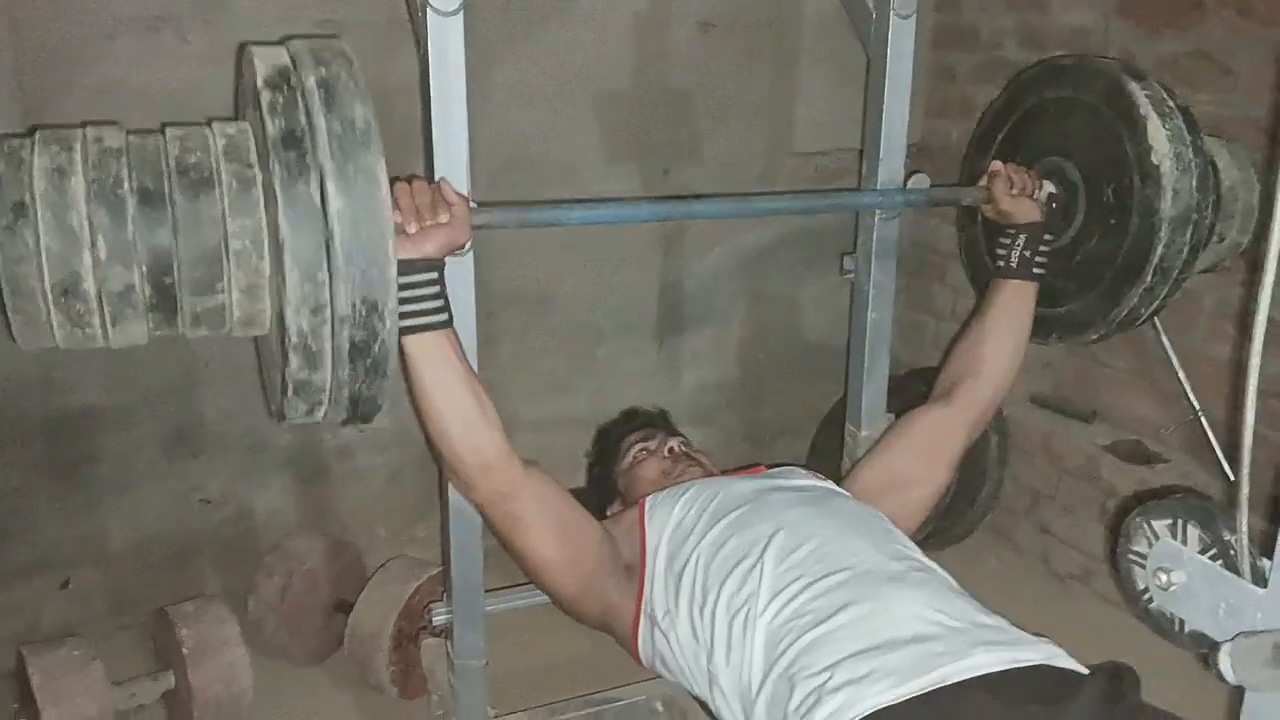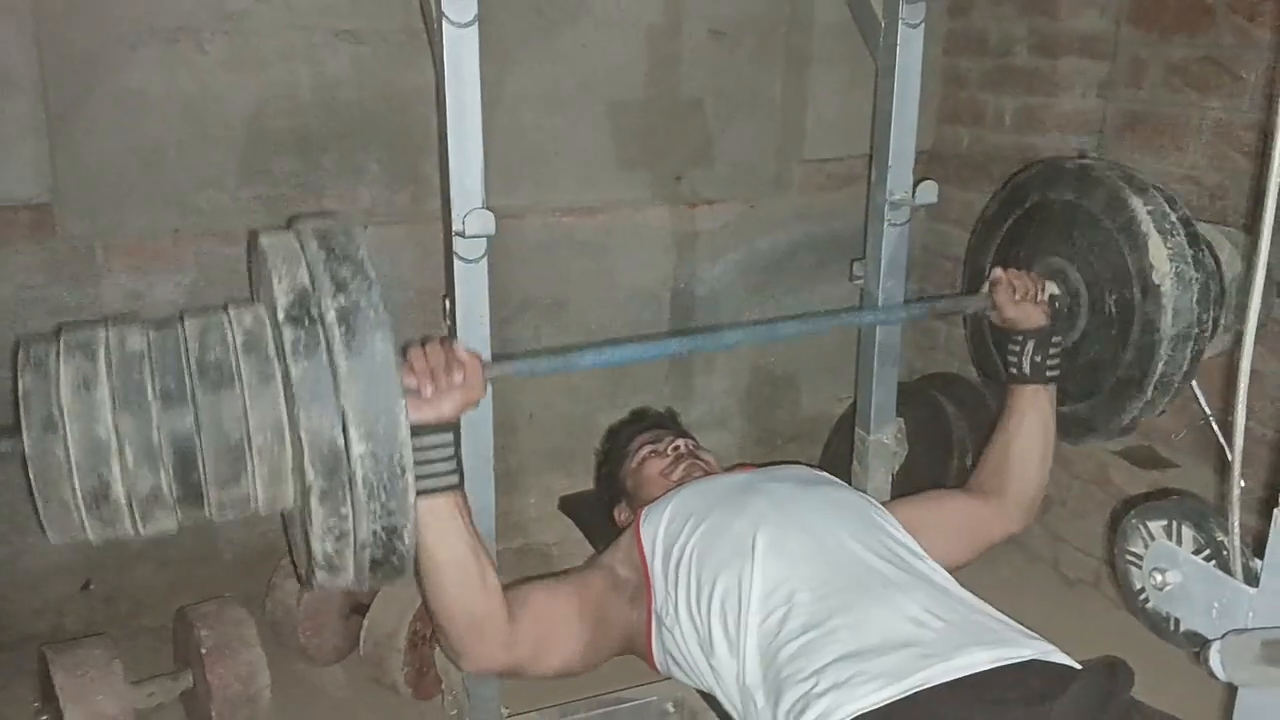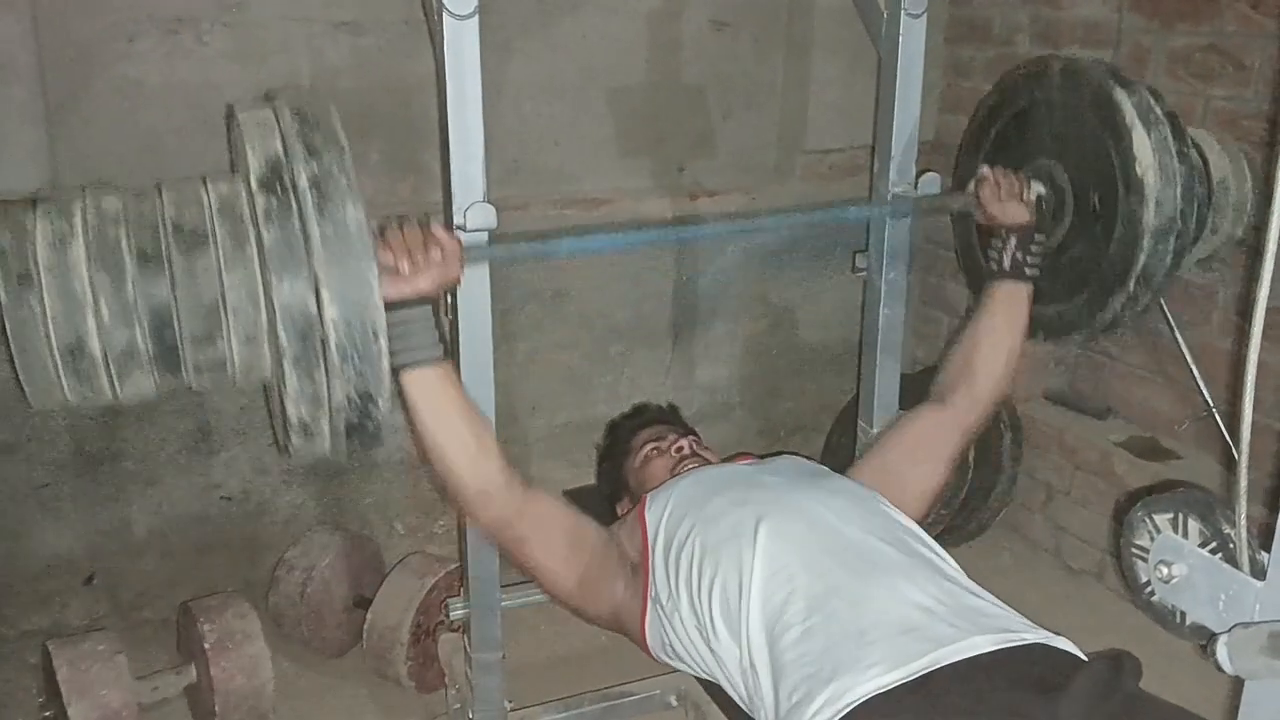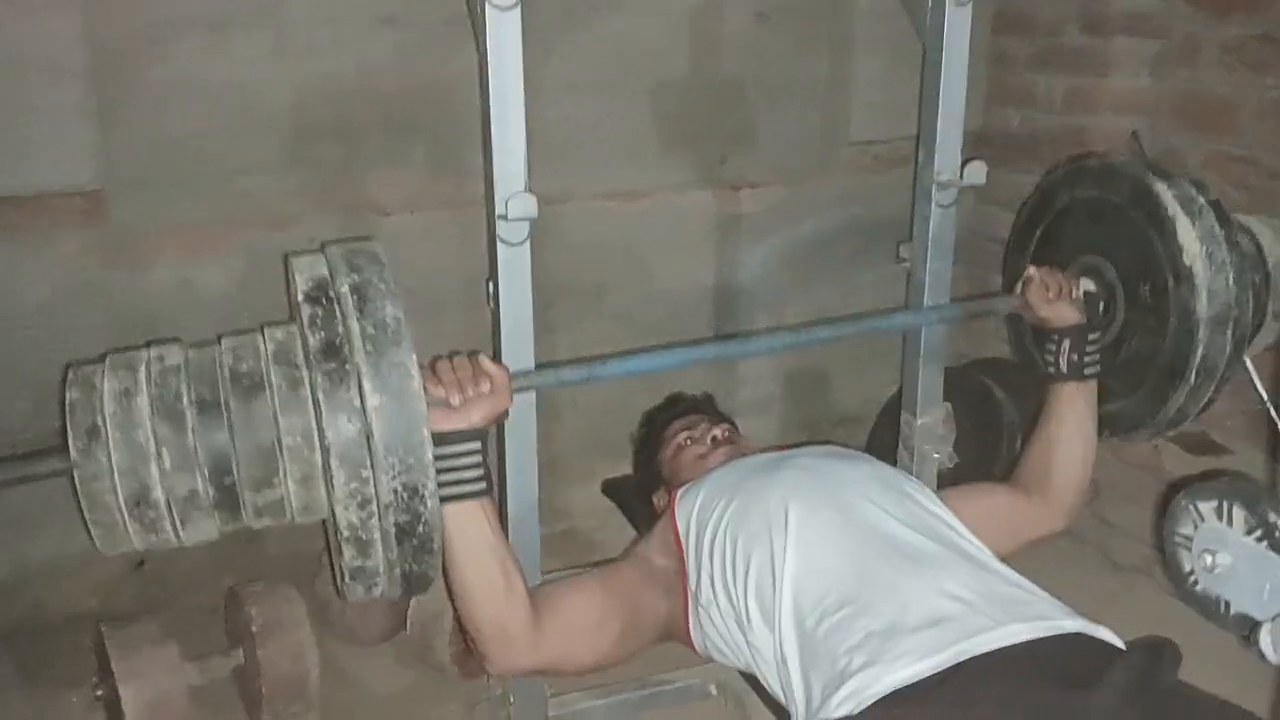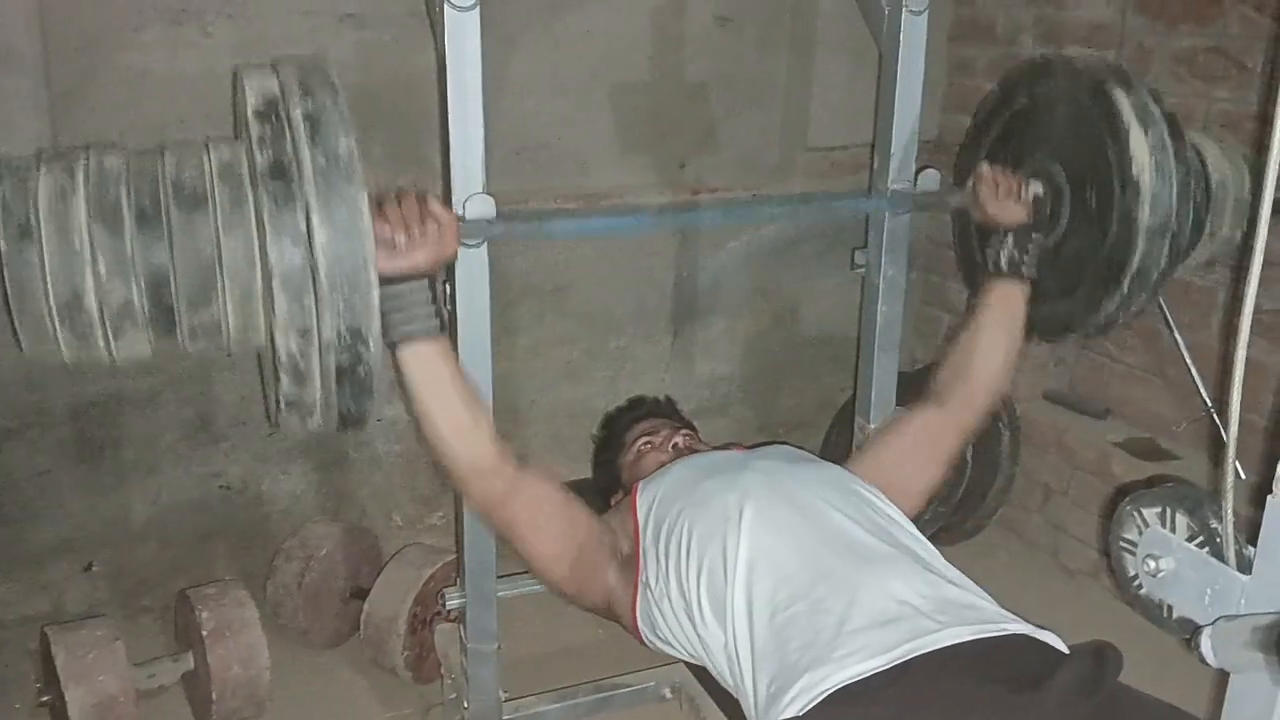
dt=1s
person 1, frame 1
left shoulder: (831, 500)
right shoulder: (626, 562)
left elbow: (960, 403)
right elbow: (490, 470)
left wrist: (1022, 242)
right wrist: (417, 275)
person 1, frame 2
left shoulder: (837, 502)
right shoulder: (636, 570)
left elbow: (1003, 503)
right elbow: (485, 636)
left wrist: (1031, 345)
right wrist: (430, 438)
person 1, frame 3
left shoulder: (839, 490)
right shoulder: (632, 563)
left elbow: (960, 400)
right elbow: (491, 492)
left wrist: (1013, 248)
right wrist: (410, 313)
person 1, frame 4
left shoulder: (879, 482)
right shoulder: (671, 559)
left elbow: (1048, 500)
right elbow: (512, 638)
left wrist: (1069, 344)
right wrist: (459, 446)
person 1, frame 5
left shoulder: (835, 486)
right shoulder: (622, 556)
left elbow: (953, 404)
right elbow: (487, 470)
left wrist: (1011, 246)
right wrist: (409, 286)
